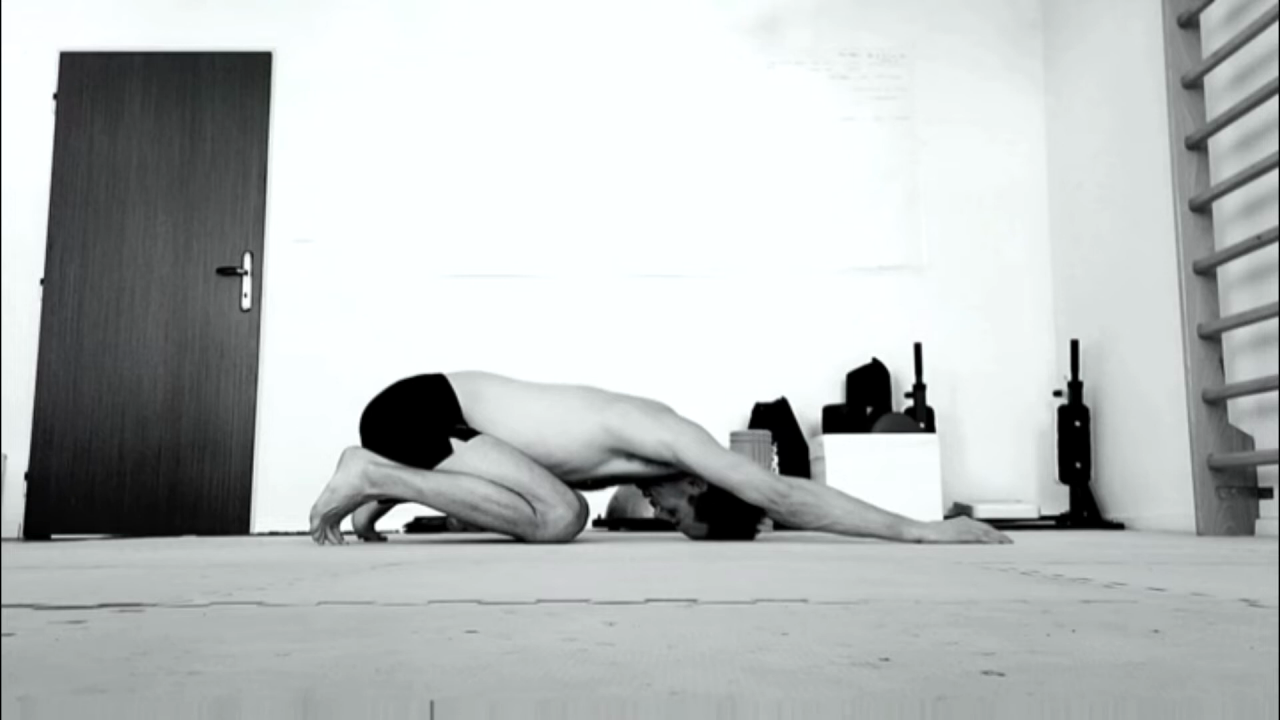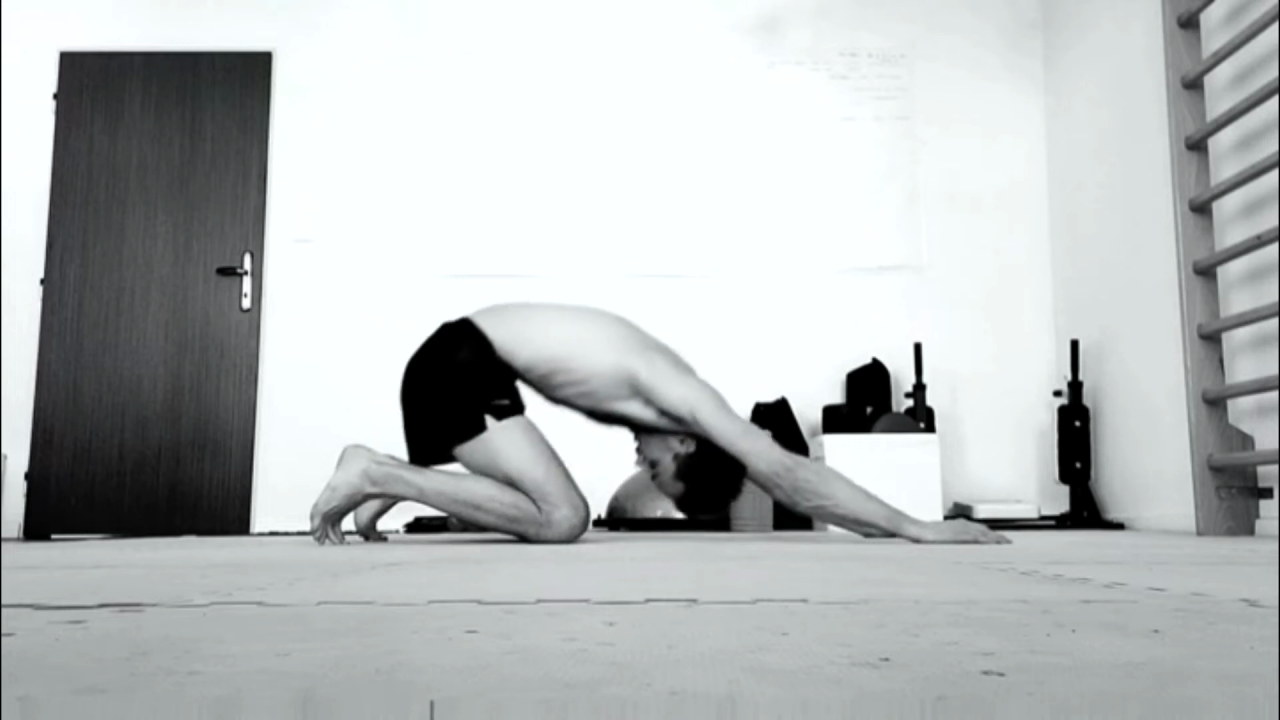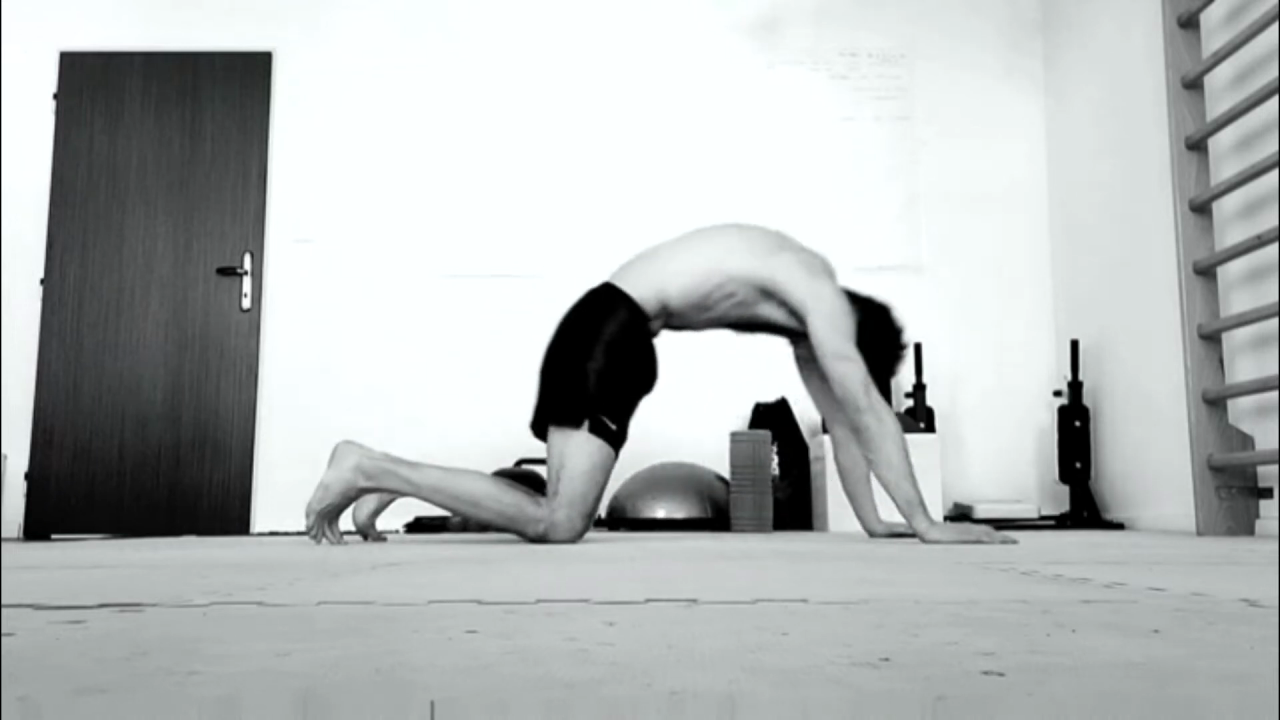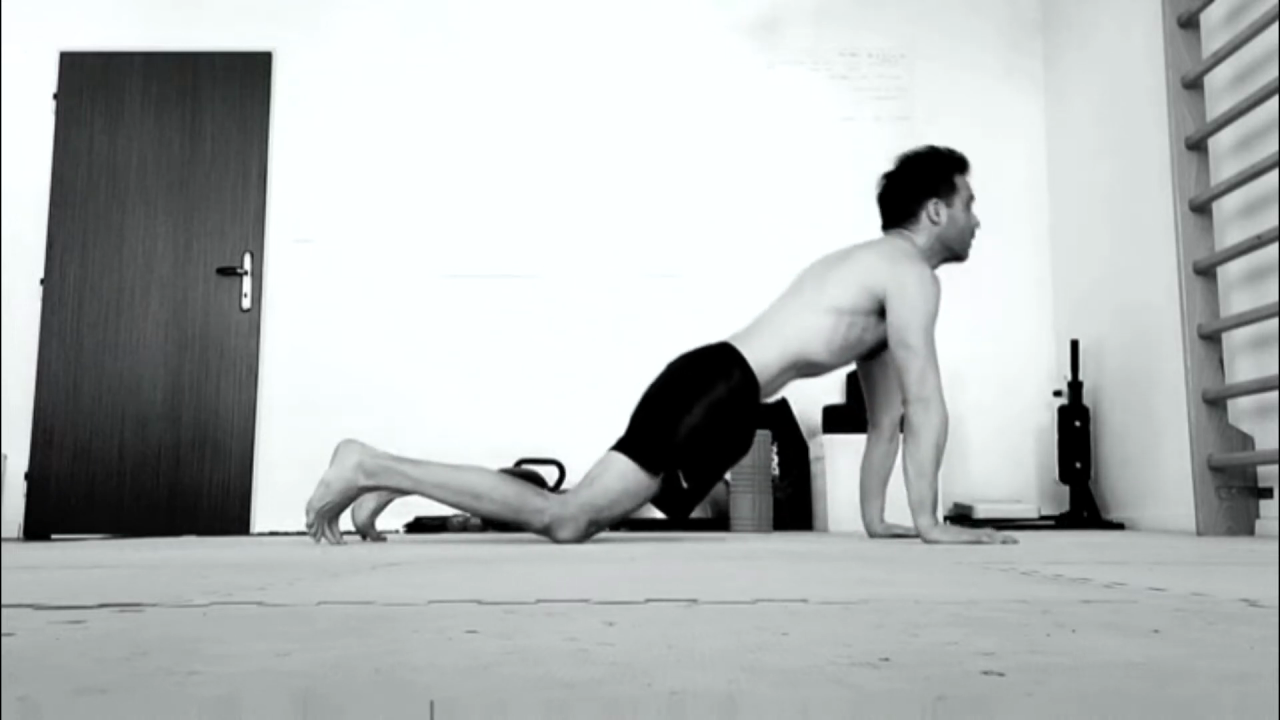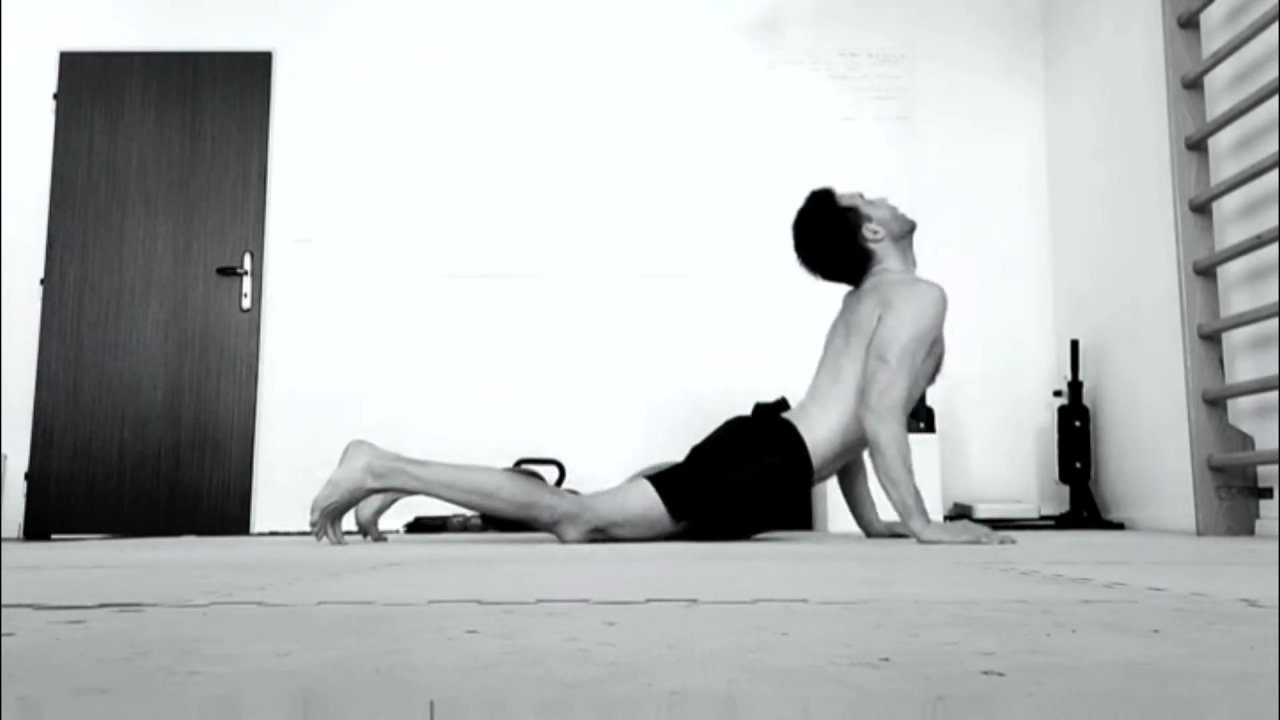
dt=0.7s
person 1, frame 1
left shoulder: (653, 433)
right shoulder: (669, 441)
left elbow: (779, 496)
right elbow: (783, 497)
left wrist: (907, 525)
right wrist: (916, 529)
left hip: (437, 405)
right hip: (416, 411)
left knee: (559, 508)
right knee: (555, 517)
left ankle: (386, 481)
right ankle: (374, 476)
person 1, frame 2
left shoulder: (664, 397)
right shoulder: (680, 396)
left elbow: (782, 476)
right elbow: (789, 474)
left wrist: (889, 527)
right wrist: (913, 528)
left hip: (466, 362)
right hip: (459, 365)
left knee: (547, 509)
right knee: (561, 521)
left ankle: (384, 481)
right ankle: (377, 476)
person 1, frame 3
left shoulder: (802, 304)
right shoulder: (818, 294)
left elbow: (839, 419)
right elbow: (868, 412)
left wrist: (872, 521)
right wrist: (922, 521)
left hip: (613, 333)
right hip: (610, 331)
left knee: (556, 512)
right knee: (558, 524)
left ankle: (382, 476)
right ankle: (370, 470)
person 1, frame 4
left shoulder: (878, 271)
right shoulder: (910, 273)
left elbow: (884, 413)
right elbow: (925, 405)
left wrist: (875, 519)
right wrist: (928, 523)
left hip: (708, 384)
right hip: (717, 392)
left knee: (566, 510)
right knee: (566, 519)
left ankle: (382, 477)
right ankle: (373, 468)
person 1, frame 5
left shoulder: (863, 301)
right shoulder: (919, 297)
left elbow: (846, 418)
right elbow: (881, 414)
left wrist: (870, 520)
right wrist: (919, 522)
left hip: (760, 448)
right hip: (766, 464)
left knee: (576, 510)
right knee: (575, 518)
left ankle: (389, 475)
right ankle: (382, 471)
